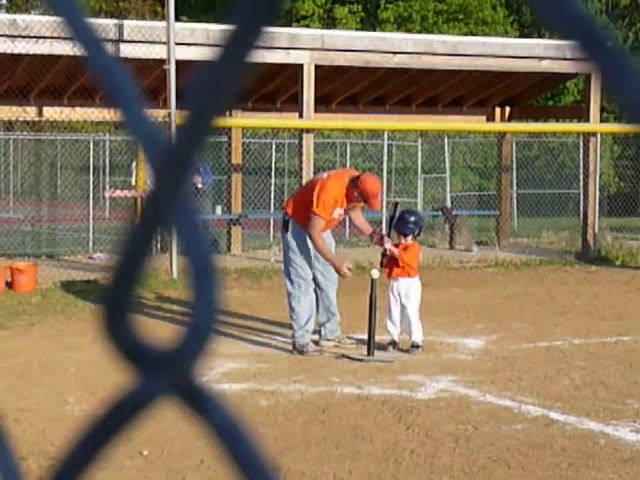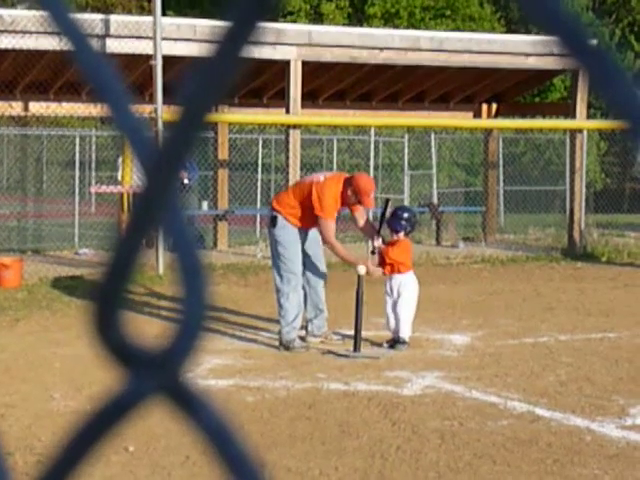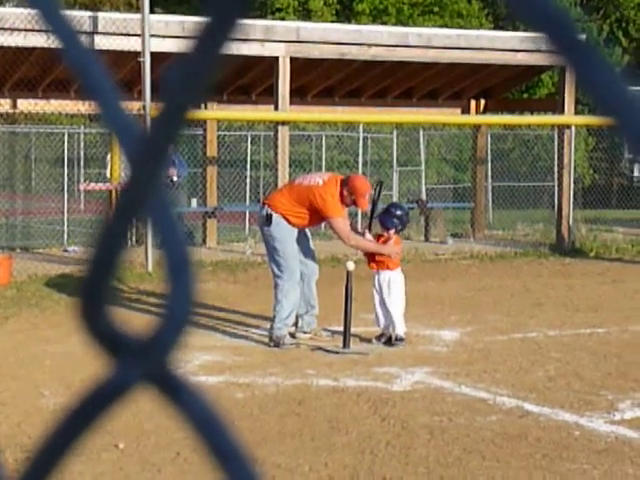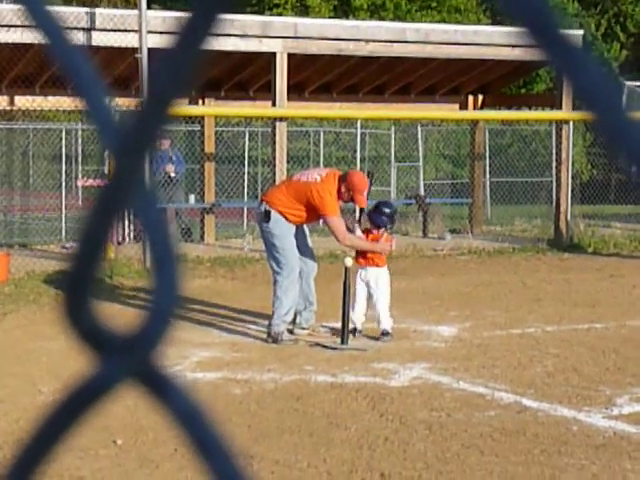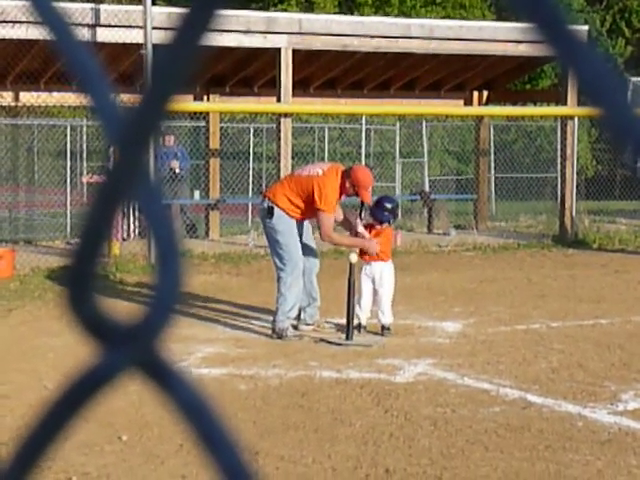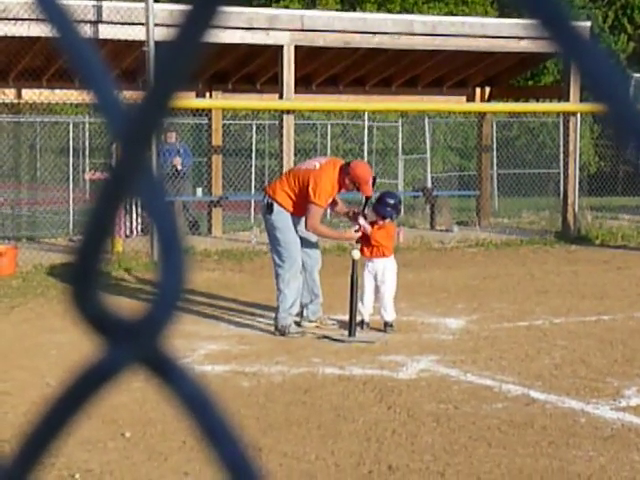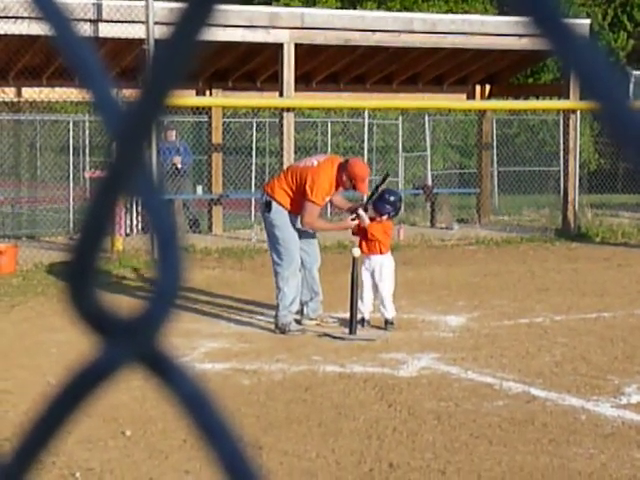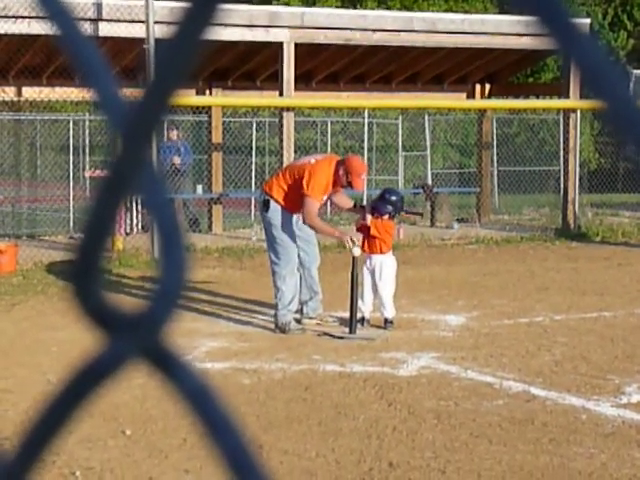
dt=0.5s
person 1, frame 1
left shoulder: (358, 184)
right shoulder: (329, 190)
left elbow: (355, 212)
right elbow: (312, 232)
left wrist: (372, 234)
right wrist: (336, 263)
left hip: (321, 228)
right hip: (298, 225)
left knee: (327, 281)
right knee: (302, 282)
left ankle: (330, 334)
right ankle: (301, 341)
person 1, frame 2
left shoulder: (351, 188)
right shoulder: (328, 193)
left elbow: (362, 221)
right elbow: (329, 241)
right wrist: (358, 264)
left hip: (307, 224)
right hip: (285, 220)
left knee: (315, 276)
right knee: (292, 278)
left ankle: (317, 330)
right ankle: (286, 336)
person 1, frame 3
left shoulder: (341, 186)
right shoulder: (327, 195)
left elbow: (344, 224)
right elbow: (348, 238)
left wrist: (368, 241)
right wrist: (383, 249)
left hip: (294, 219)
right hip: (275, 217)
left knee: (309, 271)
right knee: (290, 275)
left ankle: (306, 326)
right ankle: (278, 333)
person 1, frame 4
left shoulder: (338, 179)
right shoulder: (325, 191)
left elbow: (335, 217)
right elbow: (343, 238)
left wrist: (358, 237)
right wrist: (377, 247)
left hip: (292, 215)
right hip: (274, 214)
left knee: (307, 267)
right knee: (289, 270)
left ankle: (304, 322)
right ankle: (277, 329)
person 1, frame 5
left shoulder: (340, 174)
right shoulder: (327, 187)
left elbow: (334, 210)
right elbow: (327, 235)
left wrist: (354, 228)
right wrist: (363, 244)
left hip: (295, 212)
right hip: (277, 210)
left knee: (309, 263)
right knee: (292, 266)
left ankle: (308, 318)
right ankle: (281, 326)
person 1, frame 6
left shoulder: (341, 169)
right shoulder: (324, 180)
left elbow: (331, 197)
right elbow: (312, 225)
left wrist: (348, 213)
right wrist: (344, 236)
left hip: (299, 208)
right hip: (279, 206)
left knee: (311, 261)
right knee: (291, 264)
left ankle: (311, 314)
right ankle: (284, 322)
person 1, frame 7
left shoulder: (339, 166)
right shoulder: (321, 178)
left elbow: (333, 193)
right elbow: (308, 221)
left wrist: (351, 208)
right wrist: (342, 225)
left hip: (298, 206)
right hip: (278, 205)
left knee: (311, 260)
right knee: (290, 262)
left ankle: (311, 312)
right ankle: (284, 320)
person 1, frame 8
left shoulder: (338, 167)
right shoulder: (319, 174)
left elbow: (336, 194)
right elbow: (310, 218)
left wrist: (359, 208)
right wrist: (340, 234)
left hip: (297, 206)
right hip: (276, 204)
left knee: (310, 259)
right knee: (287, 261)
left ankle: (311, 310)
right ankle: (284, 320)
person 2, frame 1
left shoulder: (413, 247)
right shoulder: (395, 246)
left elbow: (403, 257)
right elbow: (385, 264)
left wrist: (392, 248)
right wrist: (387, 252)
left hip: (410, 284)
right hip: (394, 284)
left knee: (411, 313)
right knee: (393, 313)
left ankle: (416, 341)
right ankle: (394, 339)
person 2, frame 2
left shoulder: (404, 244)
right shoulder: (391, 243)
left elbow: (390, 254)
right elbow: (383, 261)
left wrist: (380, 246)
right wrist: (379, 251)
left hip: (405, 281)
right hip: (392, 280)
left knee: (403, 310)
right knee: (391, 310)
left ankle: (403, 338)
right ankle: (395, 335)
person 2, frame 3
left shoulder: (394, 240)
right shoulder: (377, 238)
left elbow: (382, 253)
right elbow: (368, 253)
left hip: (392, 277)
right hip: (378, 276)
left knee: (394, 307)
right knee: (379, 306)
left ankle: (399, 335)
right ankle: (385, 332)
person 2, frame 4
left shoulder: (384, 237)
right shoulder: (364, 232)
left elbow: (371, 250)
left wrist: (361, 238)
left hip: (378, 273)
right hip: (362, 272)
left knee: (381, 303)
right knee: (358, 301)
left ankle: (386, 329)
right ankle: (357, 327)
person 2, frame 5
left shoulder: (388, 231)
right shoulder: (367, 227)
left wrist: (364, 233)
left hip: (383, 268)
right hip: (367, 267)
left knee: (384, 297)
right knee: (364, 296)
left ankle: (386, 324)
right ankle: (361, 322)
person 2, frame 6
left shoulder: (389, 228)
right shoulder: (370, 225)
left elbow: (375, 236)
right elbow: (359, 239)
left wrist: (364, 225)
right wrist: (360, 226)
left hip: (386, 264)
right hip: (370, 263)
left knee: (386, 294)
right knee: (367, 293)
left ankle: (388, 321)
right ankle: (364, 319)
person 2, frame 7
left shoulder: (386, 225)
right shoulder: (370, 220)
left elbow: (370, 228)
right elbow: (356, 230)
left wrist: (363, 215)
right wrist: (359, 217)
left hip: (383, 261)
right hip: (368, 260)
left knee: (384, 291)
right knee: (366, 290)
left ankle: (389, 318)
right ankle: (364, 317)
person 2, frame 8
left shoulder: (387, 224)
right shoulder: (374, 220)
left elbow: (369, 222)
right elbow: (359, 226)
left wrist: (368, 213)
right wrist: (365, 214)
left hip: (384, 261)
right hip: (370, 259)
left knee: (384, 291)
right knee: (367, 289)
left ankle: (388, 317)
right ankle: (364, 316)
